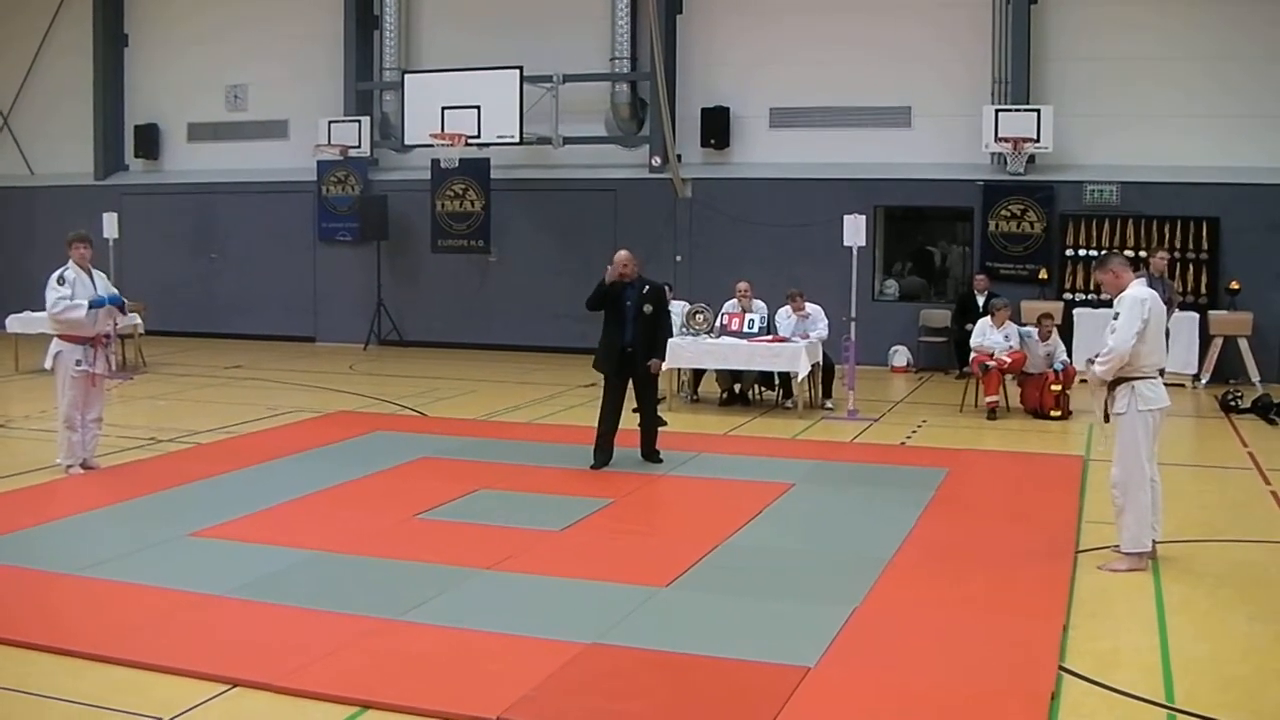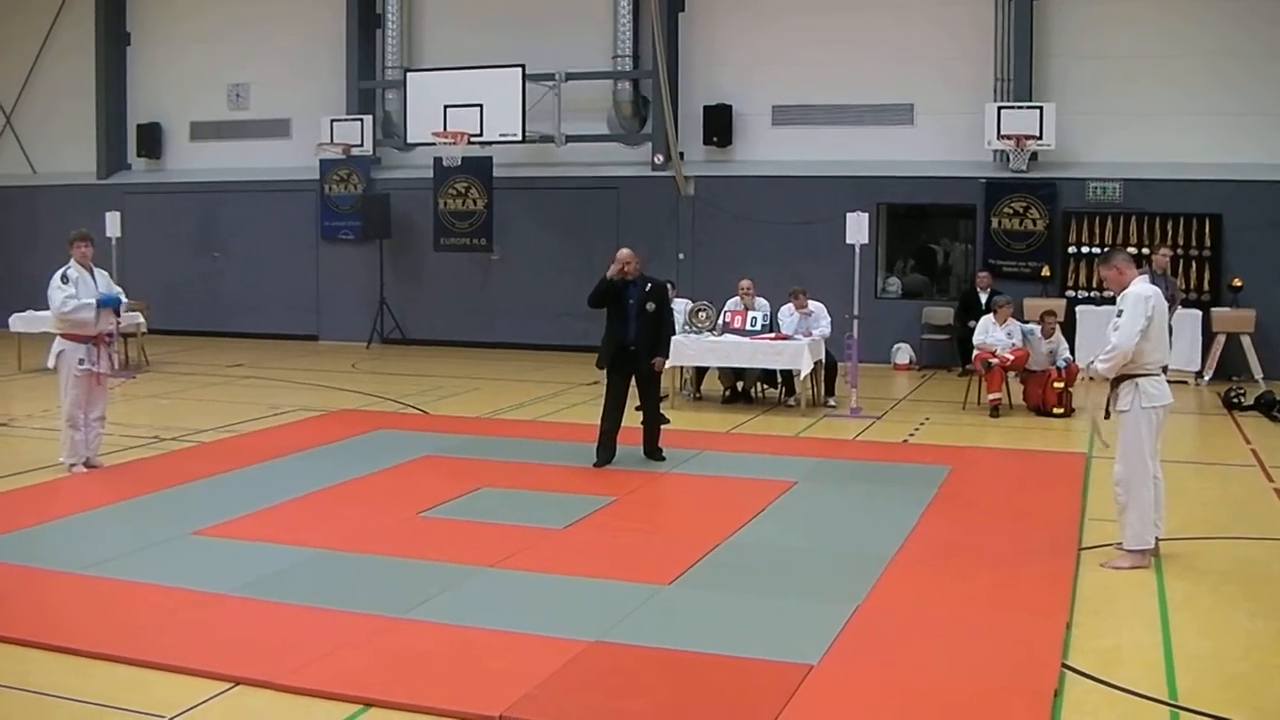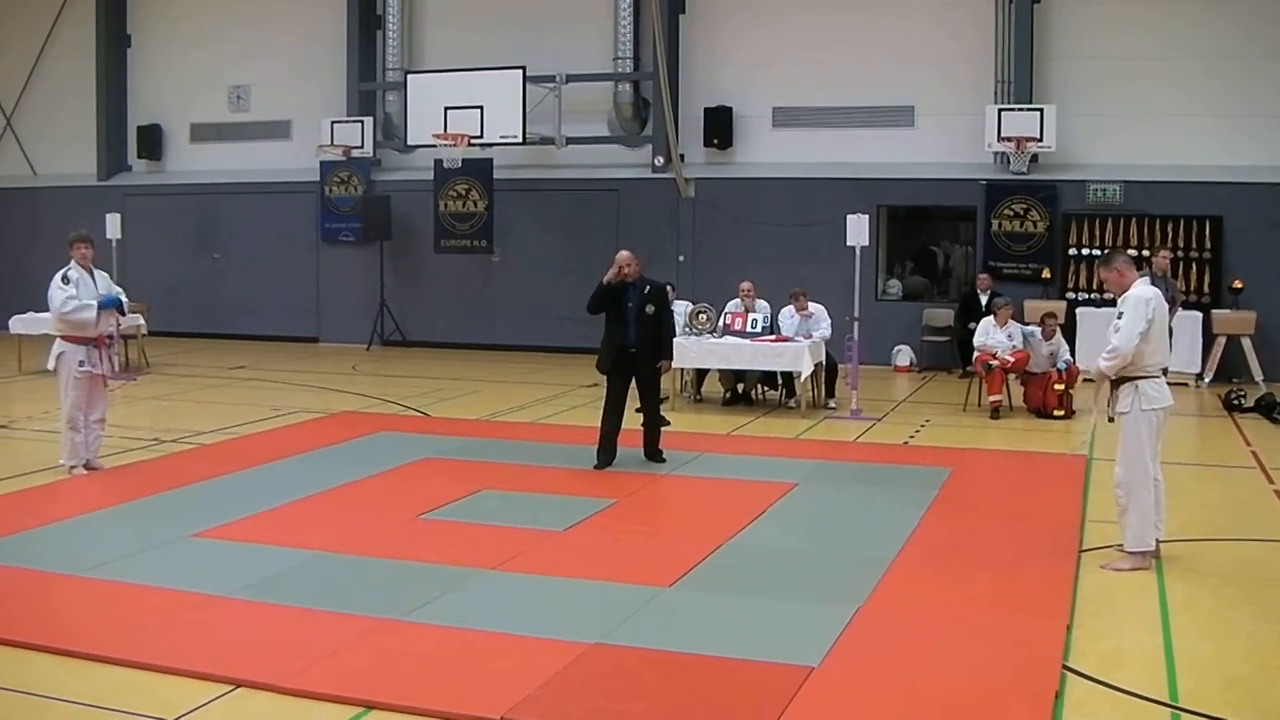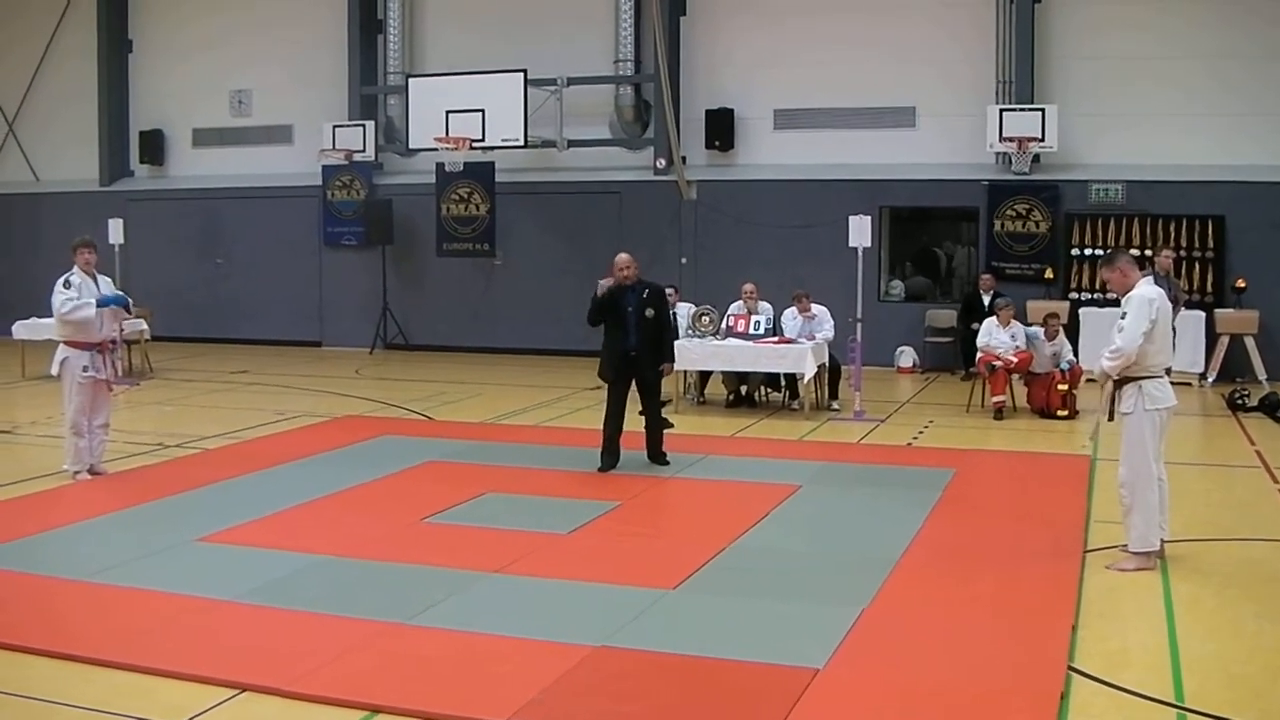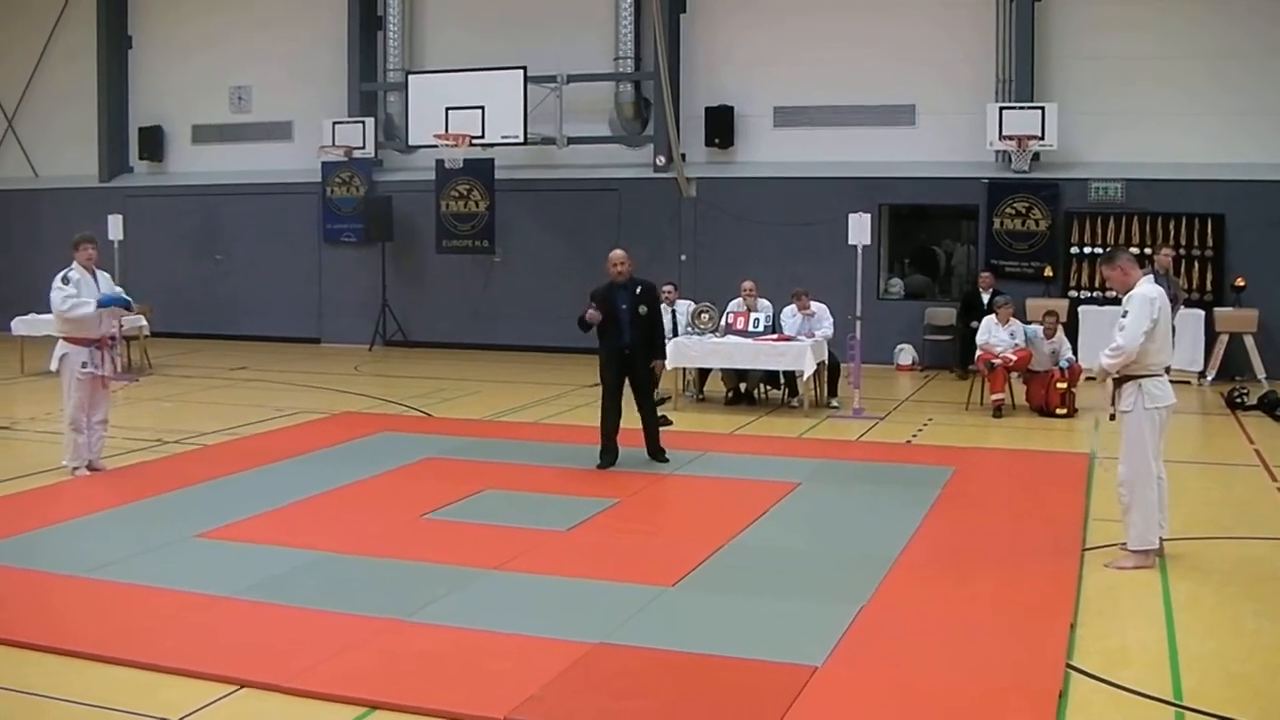
dt=0.2s
person 1, frame 1
left shoulder: (1132, 299)
right shoulder: (1148, 296)
left elbow: (1120, 347)
left wrist: (1098, 373)
right wrist: (1105, 365)
left hip: (1136, 395)
right hip: (1146, 390)
left knee: (1129, 473)
right knee: (1144, 469)
left ankle: (1135, 551)
right ankle: (1145, 540)
person 1, frame 2
left shoulder: (1135, 296)
right shoulder: (1151, 293)
left elbow: (1123, 345)
left wrist: (1101, 369)
right wrist: (1107, 363)
left hip: (1139, 391)
right hip: (1149, 387)
left knee: (1132, 470)
right knee: (1146, 466)
left ankle: (1138, 549)
right ankle: (1148, 537)
person 1, frame 3
left shoulder: (1137, 298)
right shoulder: (1151, 295)
left elbow: (1123, 347)
left wrist: (1103, 366)
right wrist: (1112, 366)
left hip: (1139, 394)
right hip: (1148, 389)
left knee: (1132, 472)
right knee: (1147, 469)
left ankle: (1138, 551)
right ankle: (1148, 539)
person 1, frame 4
left shoulder: (1140, 298)
right shoulder: (1154, 294)
left elbow: (1126, 346)
left wrist: (1106, 367)
right wrist: (1115, 367)
left hip: (1142, 394)
right hip: (1152, 389)
left knee: (1136, 472)
right knee: (1150, 468)
left ankle: (1143, 551)
right ankle: (1153, 539)
person 1, frame 5
left shoulder: (1141, 297)
right shoulder: (1153, 293)
left elbow: (1128, 344)
left wrist: (1106, 364)
right wrist: (1115, 364)
left hip: (1142, 392)
right hip: (1150, 388)
left knee: (1136, 470)
right knee: (1149, 467)
left ankle: (1142, 549)
right ankle: (1152, 537)
person 2, frame 1
left shoulder: (100, 277)
right shoulder: (62, 277)
left elbow: (114, 304)
right elbow: (55, 308)
left wrist: (118, 302)
right wrist: (88, 304)
left hip: (95, 349)
right hip: (70, 349)
left knee: (94, 407)
right knee: (71, 408)
left ankle: (87, 455)
right ankle: (71, 460)
person 2, frame 2
left shoulder: (102, 276)
right shoulder: (64, 276)
left elbow: (119, 298)
right elbow: (63, 308)
left wrist: (115, 303)
right wrist: (97, 304)
left hip: (98, 348)
right hip: (73, 348)
left knee: (97, 406)
right knee: (74, 407)
left ankle: (90, 454)
right ankle: (74, 458)
person 2, frame 3
left shoulder: (102, 277)
right shoulder: (64, 277)
left elbow: (121, 300)
right elbow: (63, 308)
left wrist: (116, 303)
right wrist: (98, 305)
left hip: (97, 350)
right hip: (73, 350)
left knee: (97, 408)
right knee: (74, 409)
left ankle: (90, 456)
right ankle: (74, 460)
person 2, frame 4
left shoulder: (105, 282)
right shoulder: (67, 282)
left elbow: (119, 311)
right elbow: (63, 309)
left wrist: (123, 303)
right wrist: (97, 303)
left hip: (100, 355)
right hip: (76, 355)
left knee: (100, 413)
right knee: (77, 414)
left ankle: (94, 461)
right ankle: (78, 465)
person 2, frame 5
left shoulder: (103, 278)
right shoulder: (66, 278)
left elbow: (117, 307)
right elbow: (62, 307)
left wrist: (122, 302)
right wrist: (97, 303)
left hip: (100, 351)
right hip: (75, 351)
left knee: (99, 409)
right knee: (76, 410)
left ankle: (93, 457)
right ankle: (77, 461)
person 3, frame 1
left shoulder: (654, 290)
right shoulder: (611, 289)
left elbow: (663, 326)
right elbow: (591, 305)
left wrist: (659, 356)
right wrist: (607, 281)
left hip: (644, 357)
right hip: (615, 357)
left knee: (648, 407)
right knee: (610, 408)
left ankle: (649, 451)
right ankle: (603, 454)
person 3, frame 2
left shoulder: (656, 287)
right shoulder: (614, 287)
left elbow: (666, 324)
right elbow: (593, 302)
left wrist: (662, 354)
right wrist: (608, 277)
left hip: (648, 355)
right hip: (618, 355)
left knee: (651, 405)
right knee: (613, 406)
left ankle: (652, 448)
right ankle: (605, 452)
person 3, frame 3
left shoulder: (656, 289)
right shoulder: (612, 290)
left elbow: (666, 325)
right elbow: (592, 309)
left wrist: (667, 356)
right wrist: (605, 282)
left hip: (648, 357)
right hip: (618, 357)
left knee: (651, 407)
right knee: (613, 408)
left ankle: (652, 450)
right ankle: (606, 454)
person 3, frame 4
left shoulder: (655, 292)
right shoulder: (609, 295)
left elbow: (666, 328)
right elbow: (593, 321)
left wrist: (668, 358)
right wrist: (599, 295)
left hip: (648, 360)
right hip: (618, 361)
left knee: (652, 409)
right knee: (614, 410)
left ankle: (656, 452)
right ankle: (610, 456)
person 3, frame 5
left shoulder: (646, 289)
right shoulder: (601, 294)
left elbow: (657, 325)
right elbow: (584, 326)
left wrist: (659, 355)
right wrist: (587, 319)
left hip: (641, 357)
right hip: (612, 359)
left knee: (647, 405)
right knee: (610, 407)
left ankle: (655, 449)
right ankle: (608, 454)
